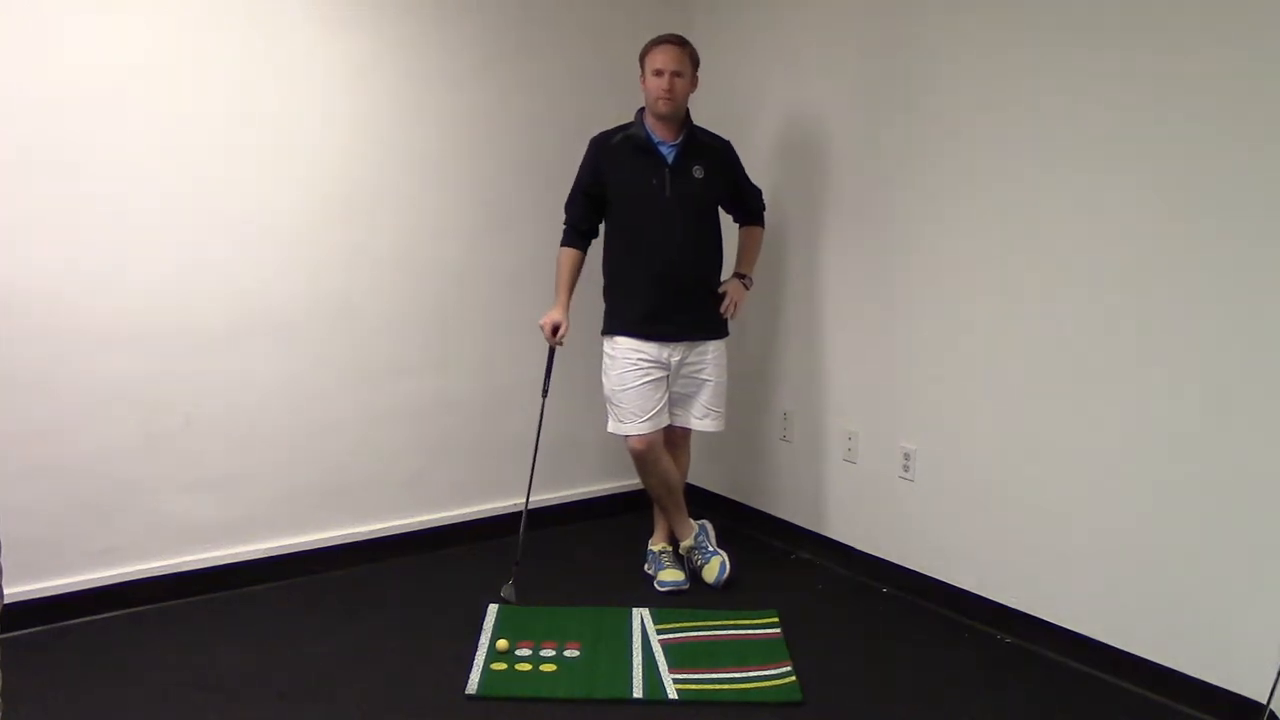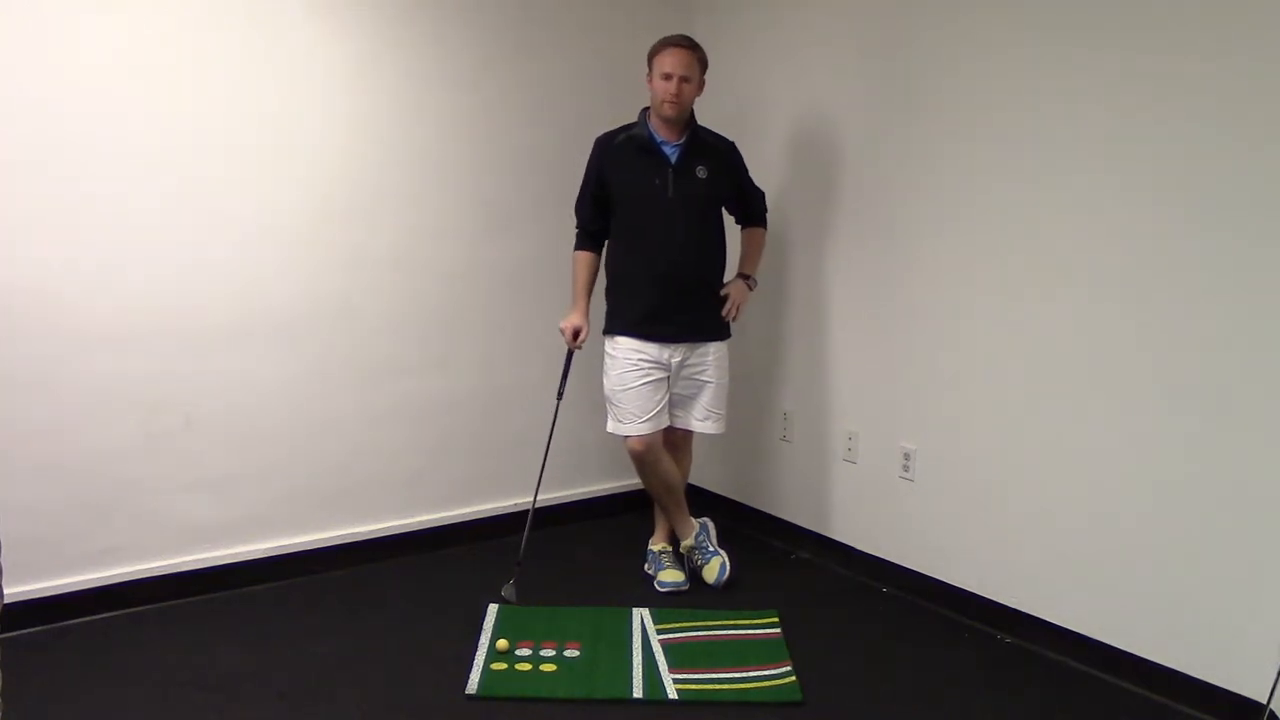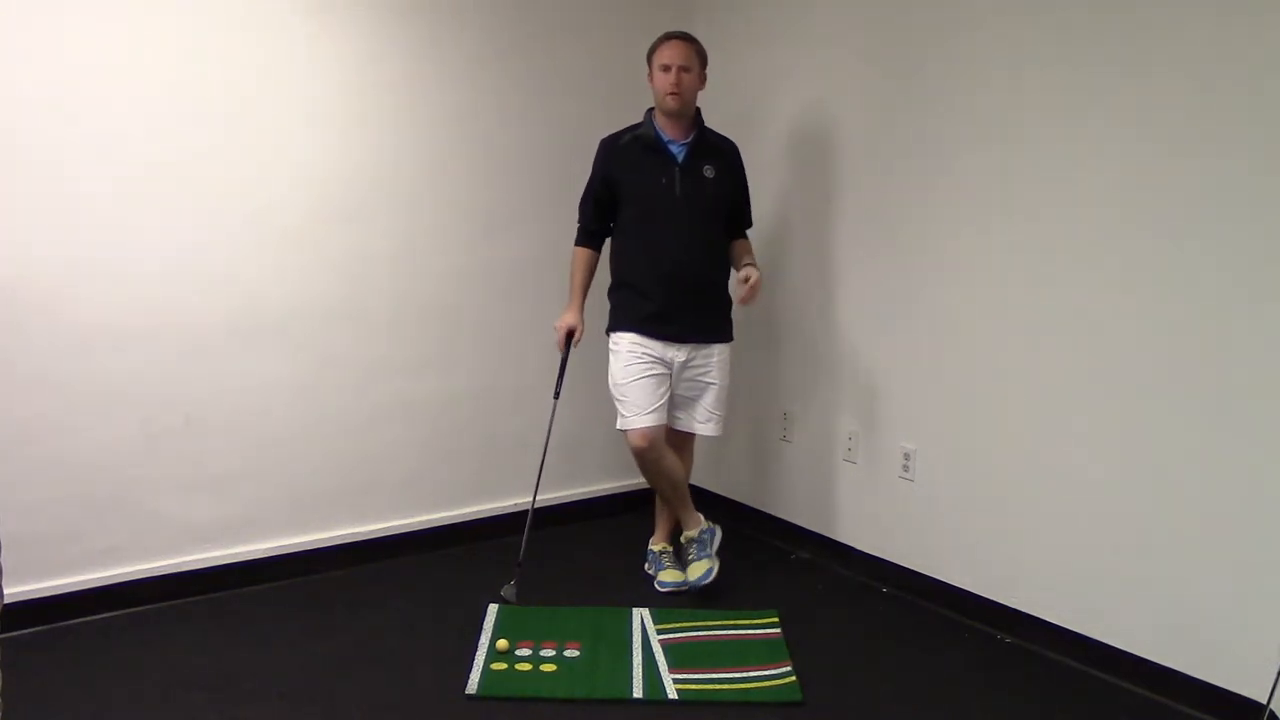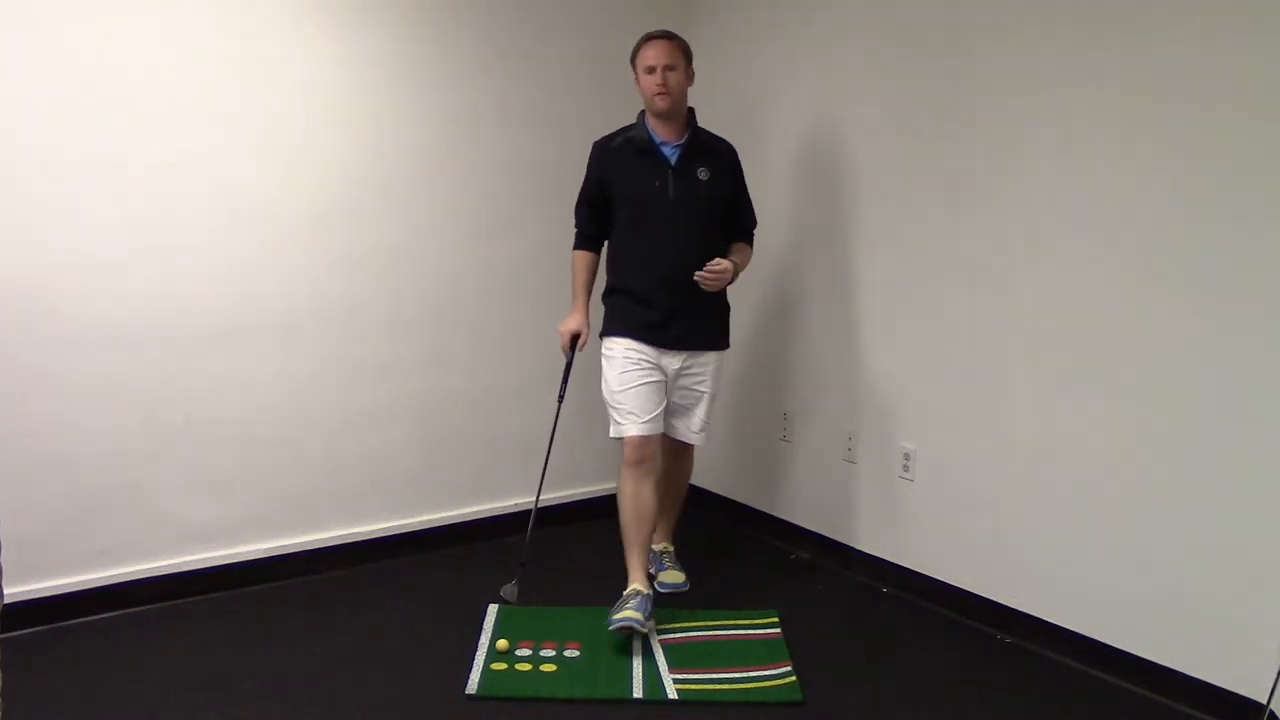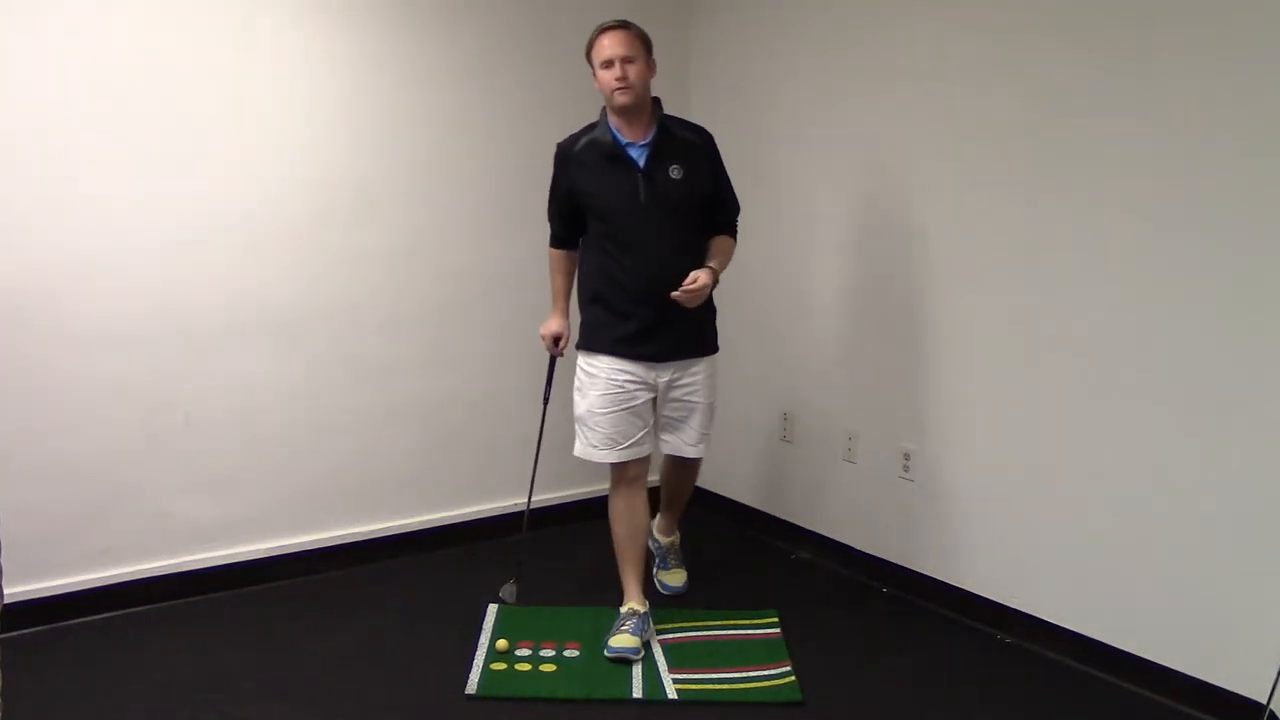
dt=0.5s
person 1, frame 1
left shoulder: (716, 153)
right shoulder: (608, 149)
left elbow: (752, 214)
right elbow: (578, 228)
left wrist: (743, 278)
right wrist: (560, 303)
left hip: (701, 329)
right hip: (632, 330)
left knee: (678, 437)
right knee: (643, 442)
left ankle: (662, 542)
right ankle: (689, 532)
person 1, frame 2
left shoulder: (720, 154)
right shoulder: (611, 150)
left elbow: (754, 216)
right elbow: (589, 233)
left wrist: (745, 279)
right wrist: (579, 308)
left hip: (703, 331)
right hip: (633, 331)
left knee: (679, 438)
right knee: (642, 443)
left ankle: (662, 543)
right ankle: (690, 531)
person 1, frame 3
left shoulder: (724, 155)
right shoulder: (618, 150)
left elbow: (736, 231)
right elbow: (591, 232)
left wrist: (748, 267)
right wrist: (574, 305)
left hip: (707, 331)
right hip: (637, 327)
left knee: (680, 439)
right knee: (645, 440)
left ankle: (662, 543)
right ankle: (694, 526)
person 1, frame 4
left shoulder: (720, 156)
right shoulder: (611, 153)
left elbow: (742, 236)
right elbow: (588, 237)
left wrist: (731, 266)
right wrist: (578, 308)
left hip: (701, 336)
right hip: (631, 333)
left knee: (679, 446)
right knee: (638, 452)
left ankle: (662, 544)
right ankle: (636, 588)
person 1, frame 5
left shoulder: (695, 145)
right shoulder: (575, 155)
left elbow: (724, 225)
right elbow: (564, 236)
left wrist: (711, 271)
right wrist: (559, 310)
left hip: (689, 344)
right hip: (610, 348)
left knee: (684, 458)
right knee: (626, 472)
left ankle: (666, 531)
right ankle: (633, 605)
